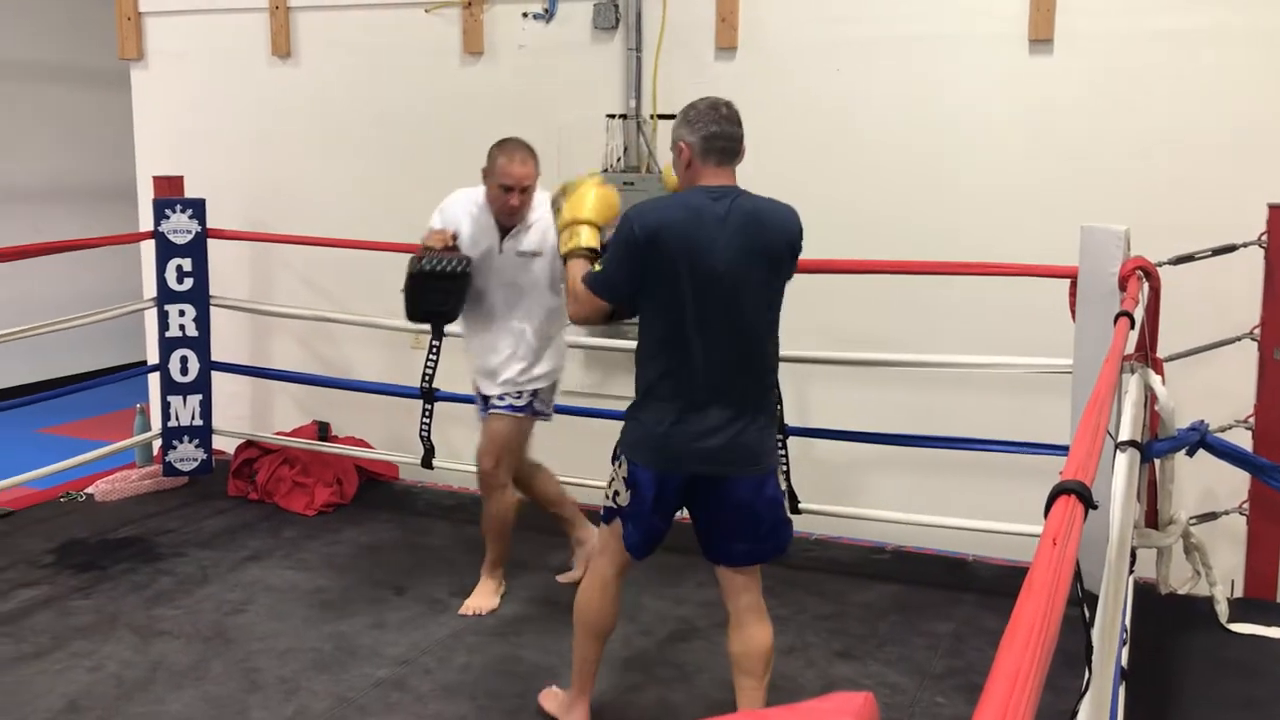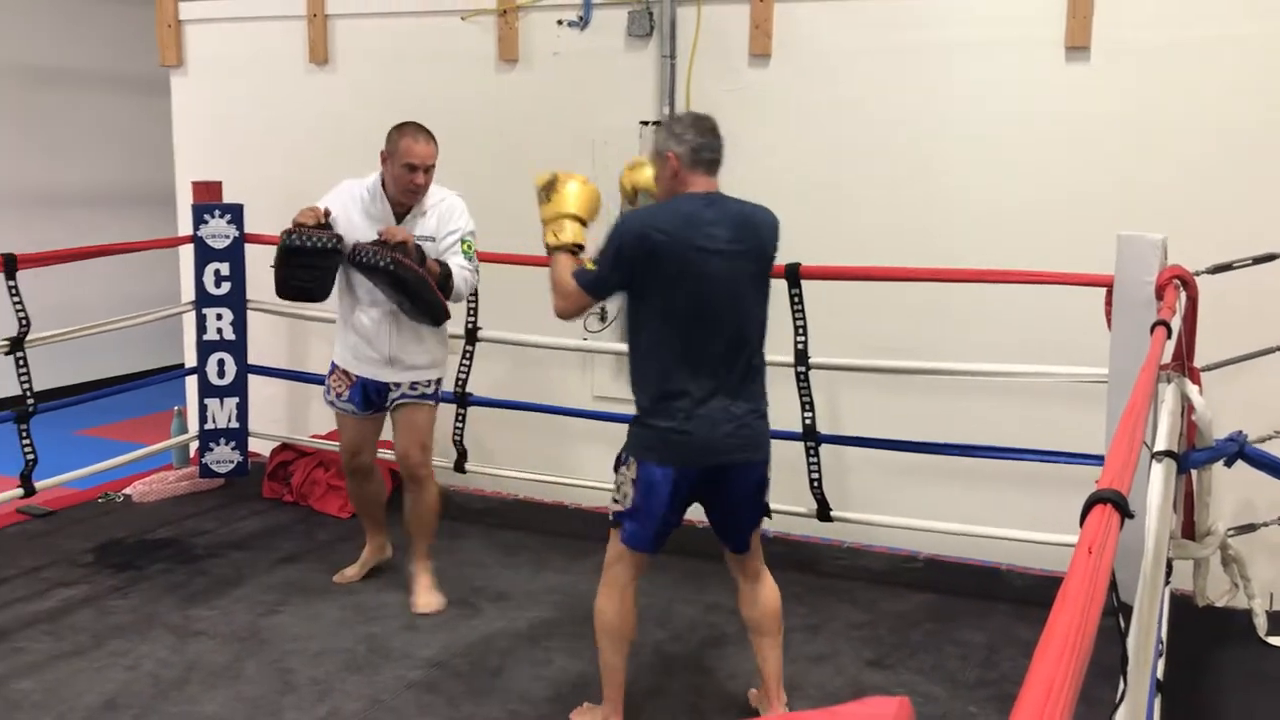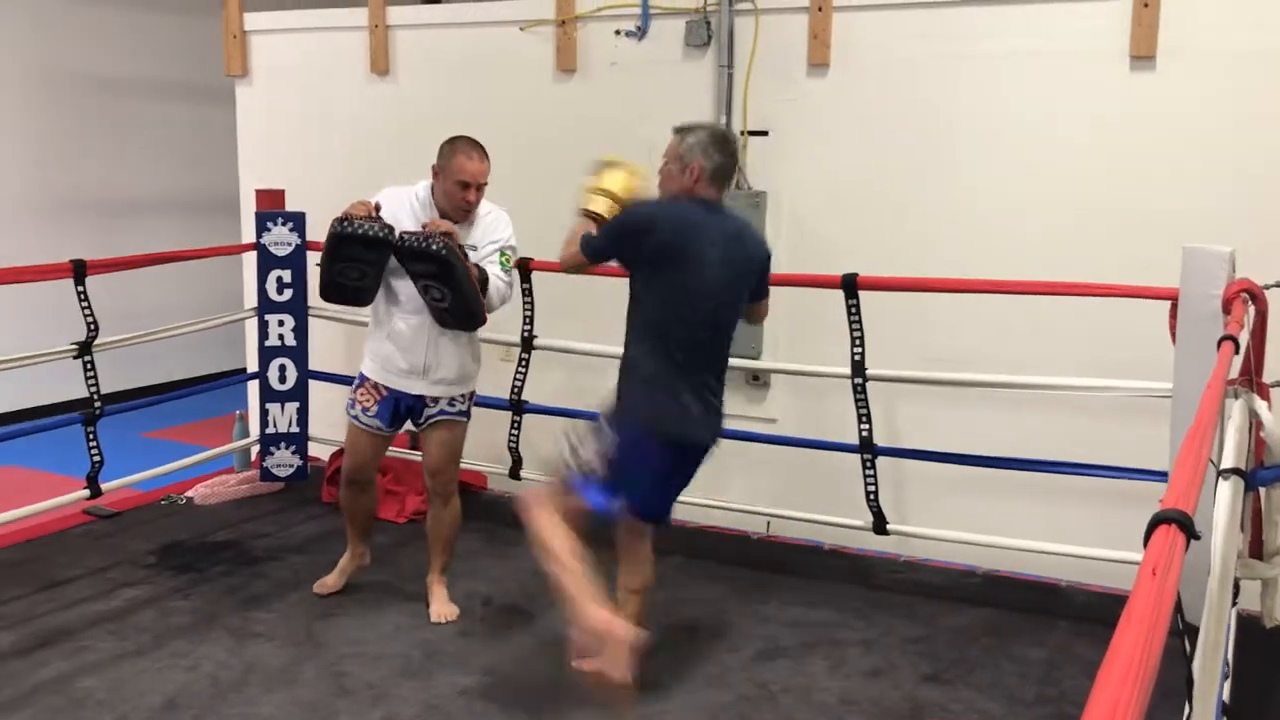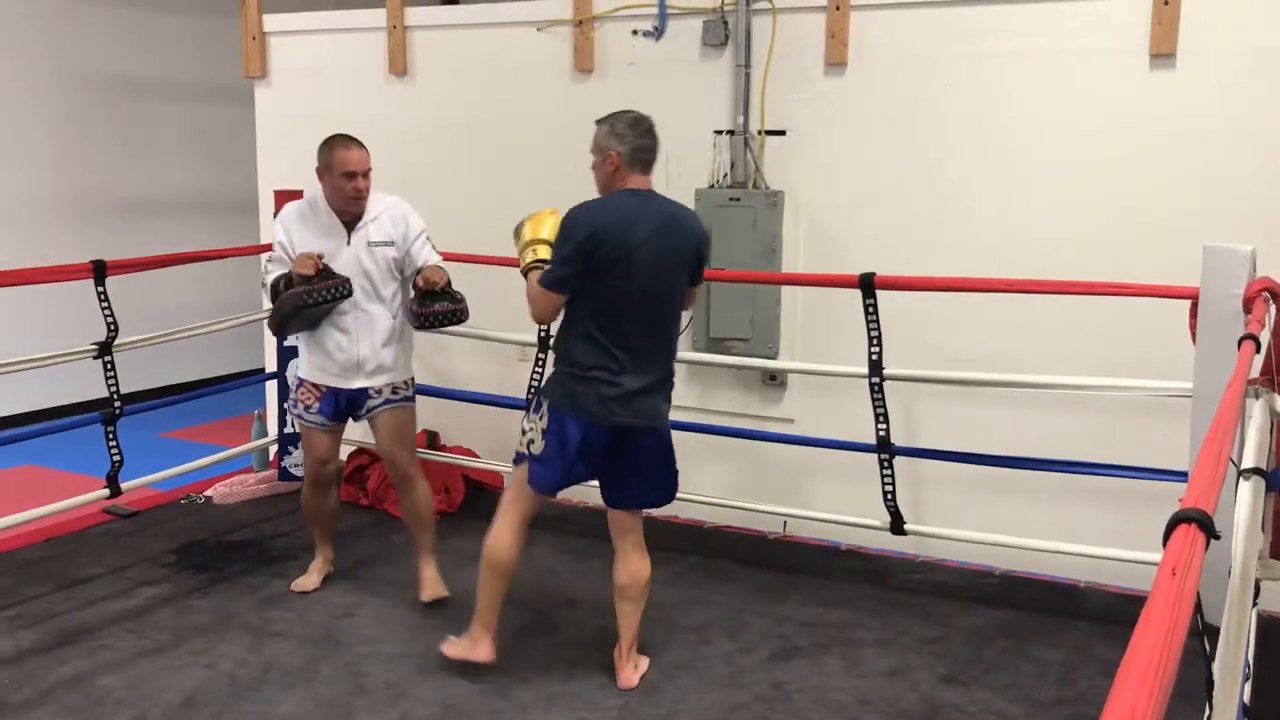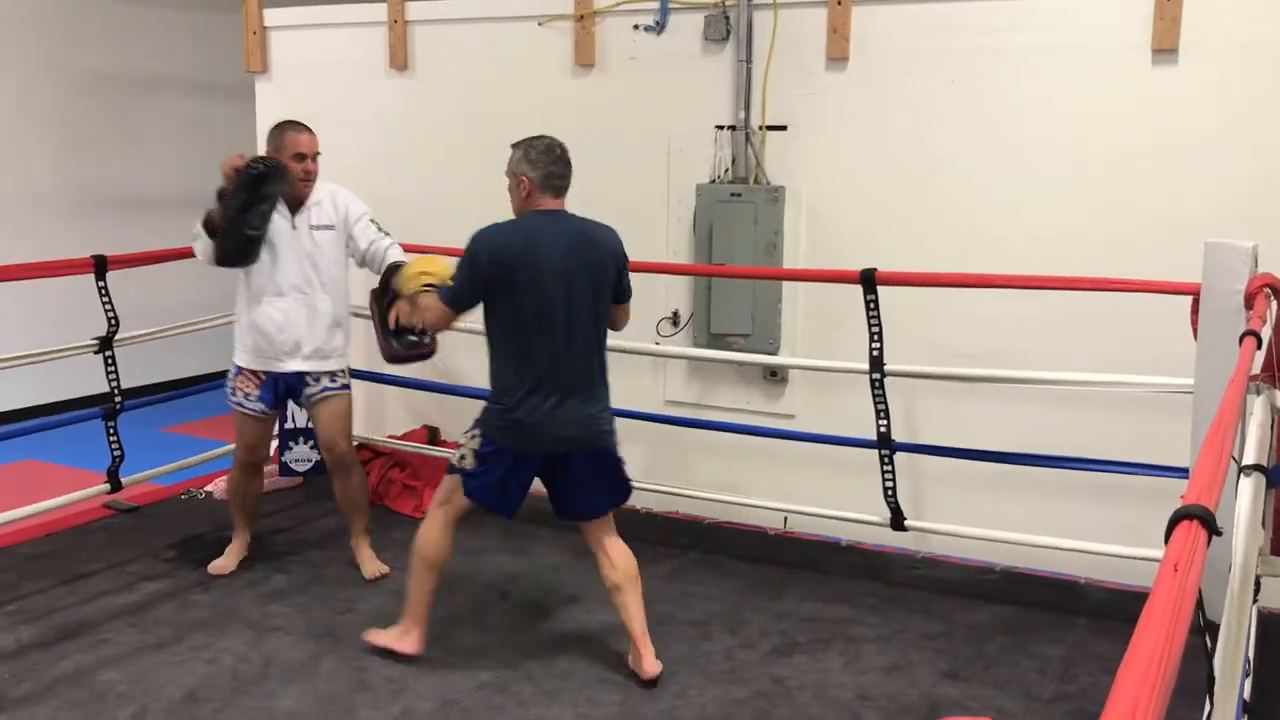
dt=0.7s
person 1, frame 1
left shoulder: (648, 222)
right shoulder: (782, 224)
left elbow: (583, 310)
left wrist: (578, 238)
left hip: (658, 438)
right hip: (744, 445)
left knee: (608, 562)
right knee: (743, 594)
person 1, frame 2
left shoulder: (641, 227)
right shoulder: (762, 225)
left elbow: (569, 303)
left wrist: (562, 228)
left hip: (667, 437)
right hip: (744, 435)
left knee: (620, 566)
right knee: (749, 565)
person 1, frame 3
left shoulder: (652, 219)
right shoulder: (750, 243)
left elbow: (571, 258)
right elbow: (756, 312)
left wrist: (599, 203)
left hip: (646, 416)
right hip: (696, 422)
left knee: (544, 509)
right knee: (634, 532)
left ankle: (602, 625)
right ankle: (615, 652)
person 1, frame 4
left shoulder: (586, 220)
right shoulder: (689, 226)
left elbow: (542, 309)
left wrist: (538, 255)
left hip: (578, 400)
right hip: (646, 407)
left knee: (515, 509)
right knee: (628, 534)
left ankle: (481, 638)
right ankle: (627, 660)
person 1, frame 5
left shoulder: (494, 244)
right shoulder: (604, 242)
left elbow: (435, 319)
right elbow: (619, 318)
left wrist: (411, 296)
left hip: (515, 422)
right hip: (588, 421)
left knee: (444, 507)
right knee: (602, 535)
left ankle: (410, 630)
right ankle: (644, 653)
person 2, frame 1
left shoulder: (556, 222)
right shoulder: (458, 207)
right wrist: (431, 247)
left hip: (527, 370)
right hip: (487, 363)
left knee: (491, 472)
right knee: (512, 465)
left ankle: (492, 575)
right ankle: (585, 534)
person 2, frame 2
left shoulder: (449, 209)
right shoulder: (348, 197)
left elbow: (461, 283)
left wrist: (416, 255)
right wrist: (305, 229)
left hip: (417, 362)
right hip: (357, 357)
left knee: (415, 467)
right knee: (355, 460)
left ankle: (421, 569)
right ankle: (376, 544)
person 2, frame 3
left shoulder: (493, 223)
right shoulder: (394, 204)
left elbow: (495, 294)
left wrist: (455, 251)
left hip: (448, 378)
right hip: (385, 368)
left knee: (441, 482)
right knee: (356, 470)
left ankle: (437, 580)
right ankle: (355, 552)
person 2, frame 4
left shoulder: (397, 214)
right shoulder: (294, 219)
left elbow: (425, 266)
right elbow: (275, 289)
left wrist: (433, 275)
right wrist: (293, 276)
left hip: (385, 370)
right hip: (320, 371)
left knee: (403, 466)
right knee: (319, 471)
left ankle: (426, 562)
right ankle: (323, 556)
person 2, frame 5
left shoulder: (339, 203)
left elbow: (380, 248)
right elbow: (209, 250)
left hip: (321, 357)
right hip: (258, 357)
left knee: (340, 454)
right knee: (247, 456)
left ankle: (361, 542)
right ankle: (240, 539)
